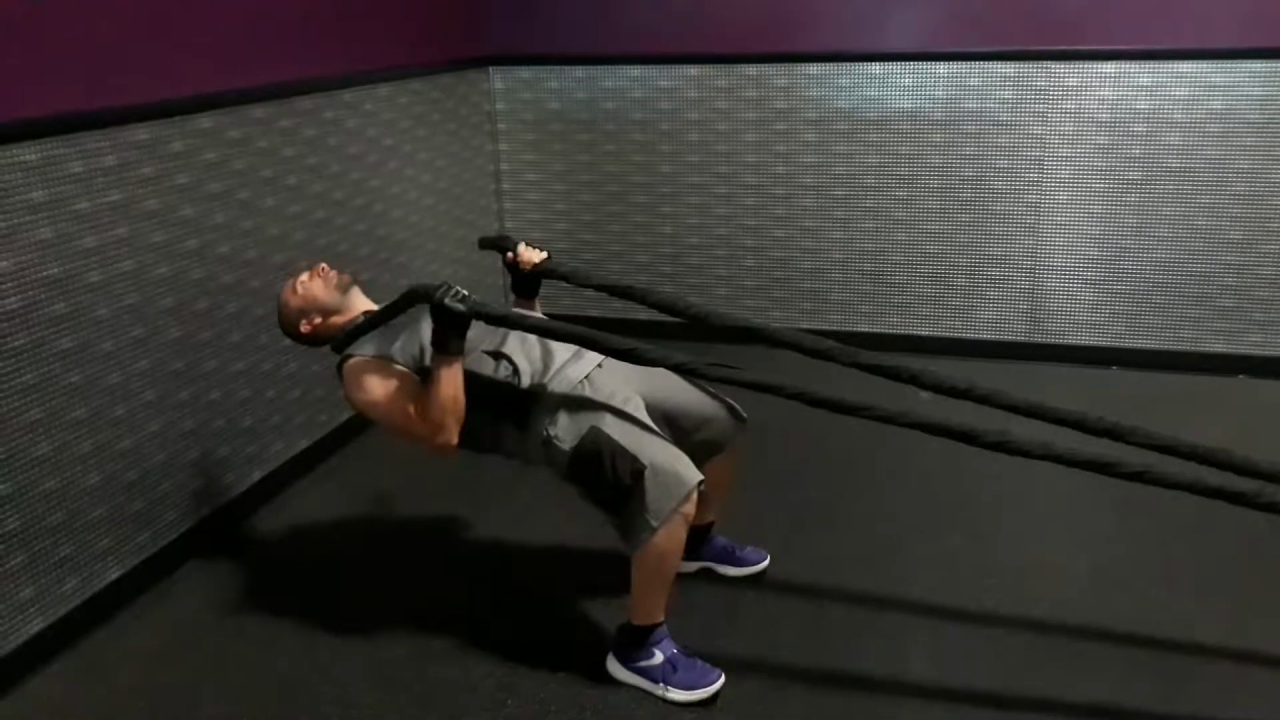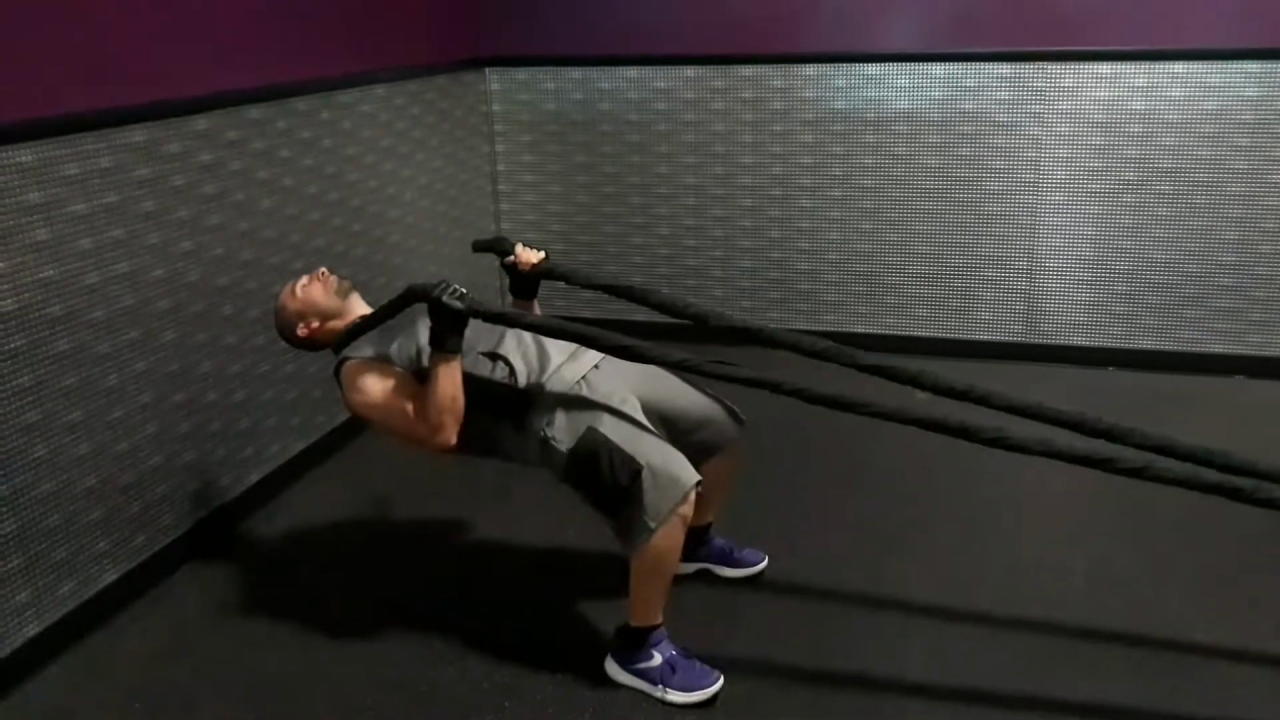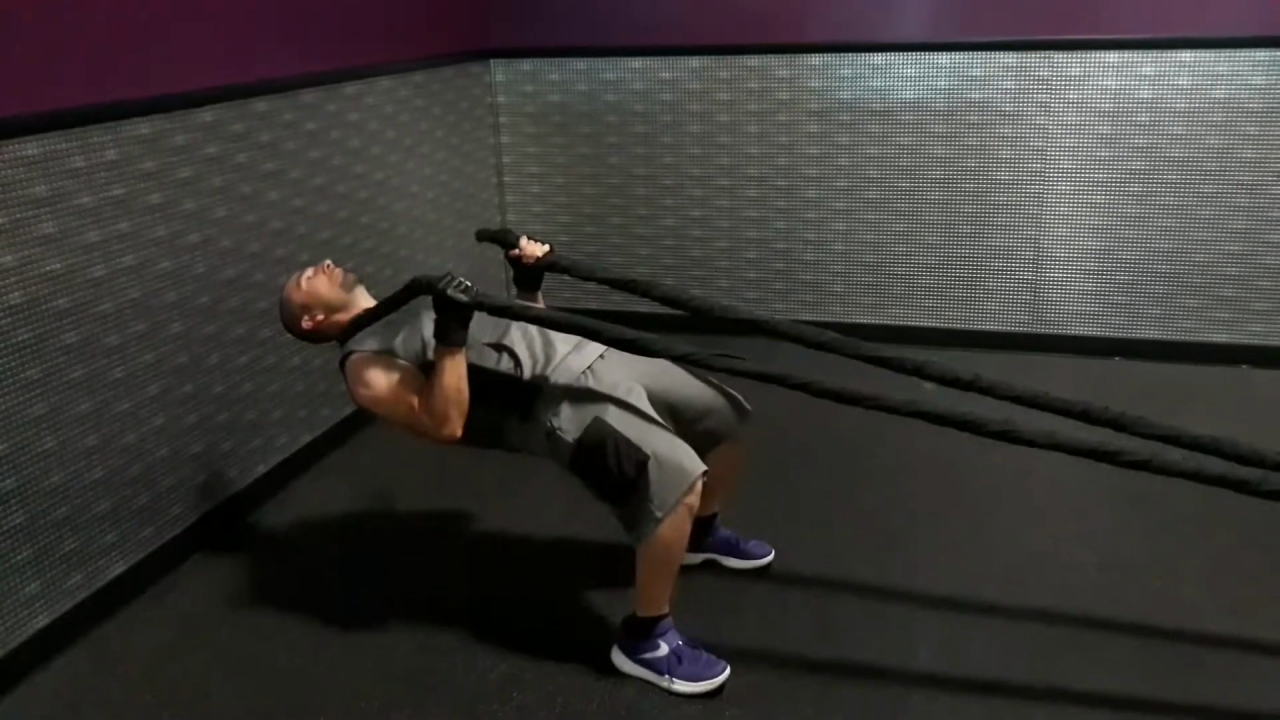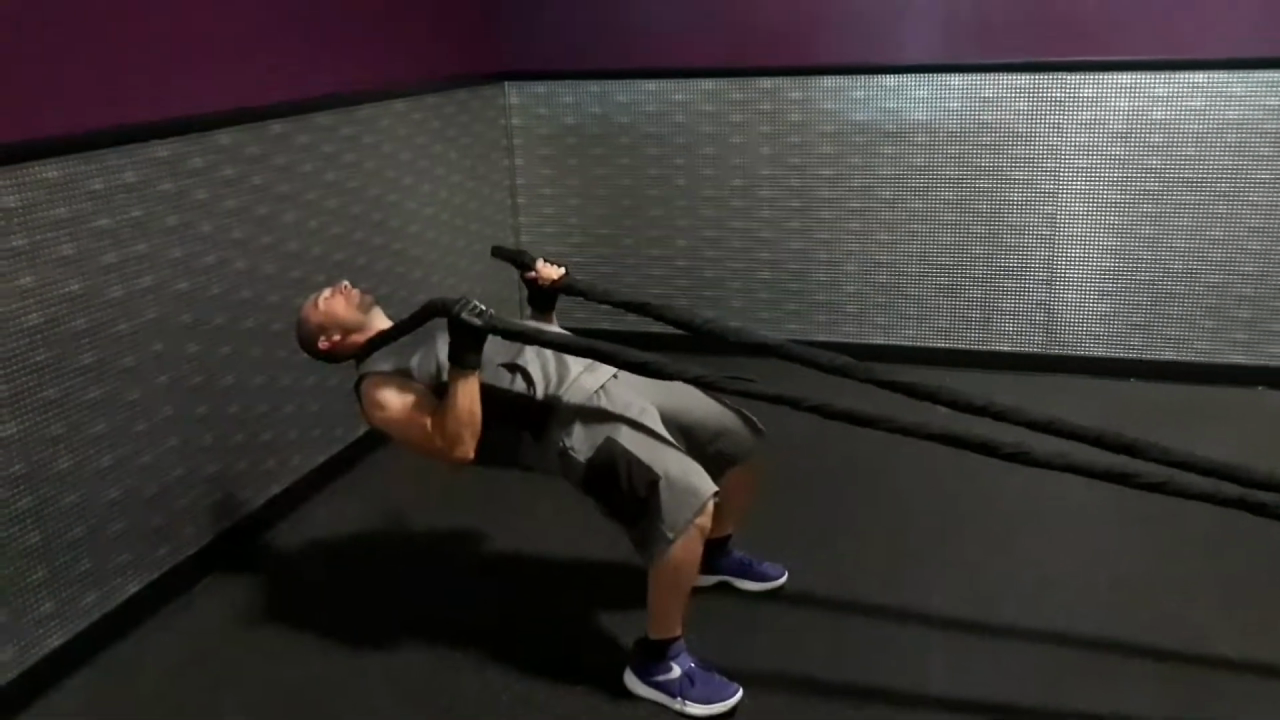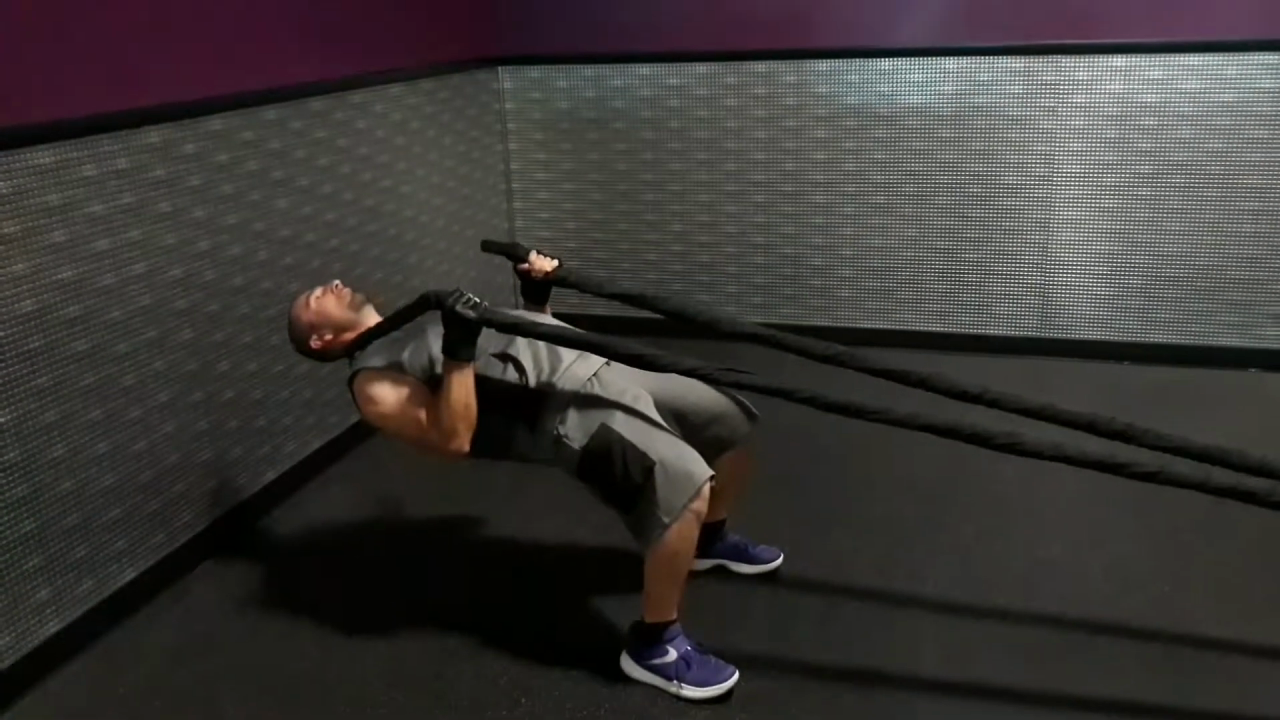
dt=1s
person 1, frame 1
left shoulder: (415, 315)
right shoulder: (362, 367)
right elbow: (442, 433)
left wrist: (526, 287)
right wrist: (449, 344)
right hip: (558, 404)
left knee: (722, 427)
right knee: (673, 487)
left ankle: (698, 542)
right ankle: (639, 647)
person 1, frame 2
left shoulder: (408, 319)
right shoulder: (360, 370)
right elbow: (440, 433)
left wrist: (525, 289)
right wrist: (447, 342)
right hip: (556, 407)
left knee: (721, 429)
right knee: (671, 488)
left ankle: (696, 543)
right ankle: (636, 648)
person 1, frame 3
left shoulder: (410, 311)
right shoulder: (365, 362)
right elbow: (446, 425)
left wrist: (529, 282)
right wrist: (450, 334)
right hip: (562, 396)
left knee: (726, 420)
right knee: (677, 478)
left ankle: (703, 534)
right ankle: (644, 640)
person 1, frame 4
left shoulder: (426, 334)
right shoulder: (379, 383)
right elbow: (458, 447)
left wrist: (543, 301)
right wrist: (464, 357)
right hip: (574, 415)
left knee: (739, 440)
right knee: (689, 501)
left ankle: (715, 556)
right ankle: (657, 662)
person 1, frame 5
left shoulder: (418, 328)
right shoulder: (373, 380)
right elbow: (454, 439)
left wrist: (537, 294)
right wrist: (458, 349)
right hip: (568, 405)
left knee: (733, 424)
right knee: (685, 485)
left ankle: (710, 540)
right ankle: (653, 645)
